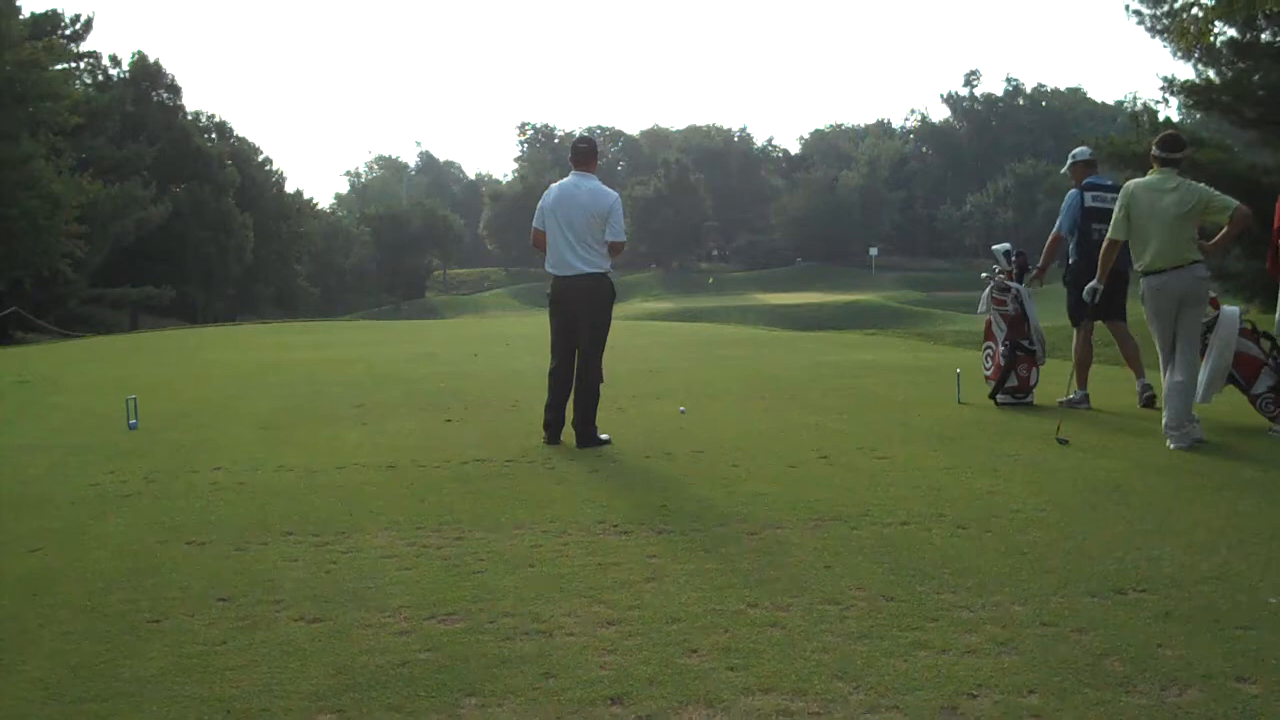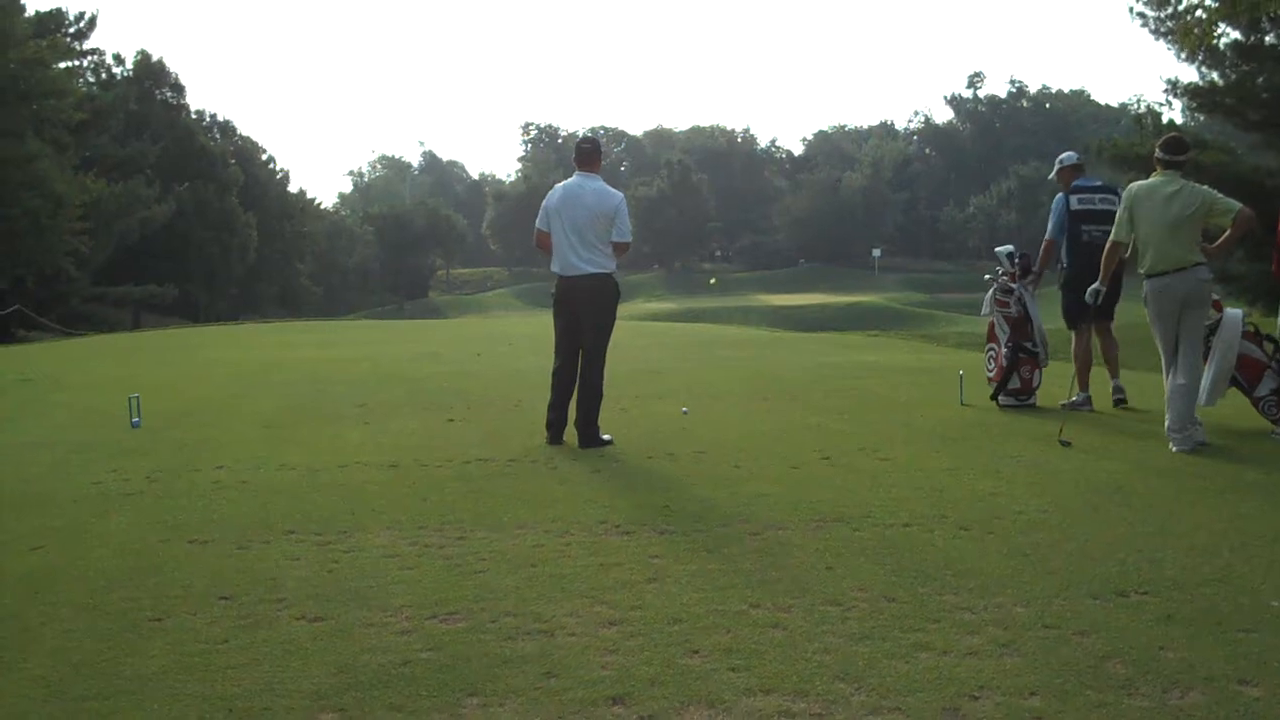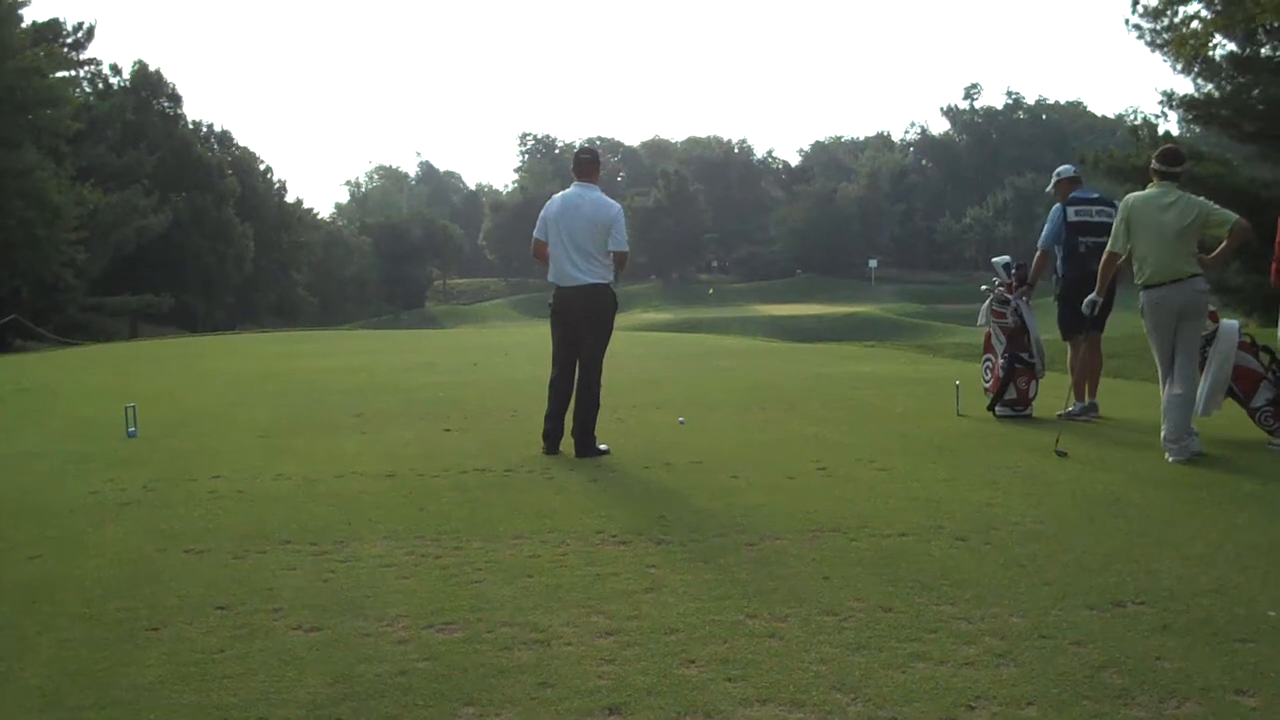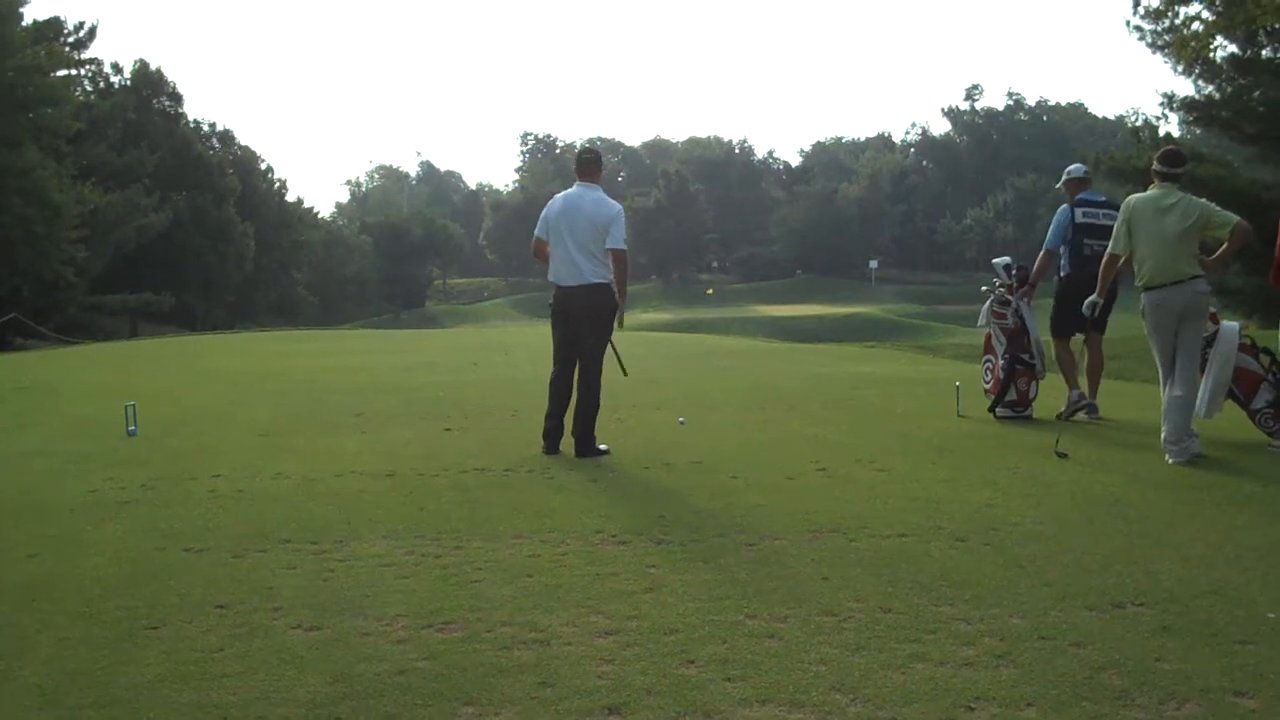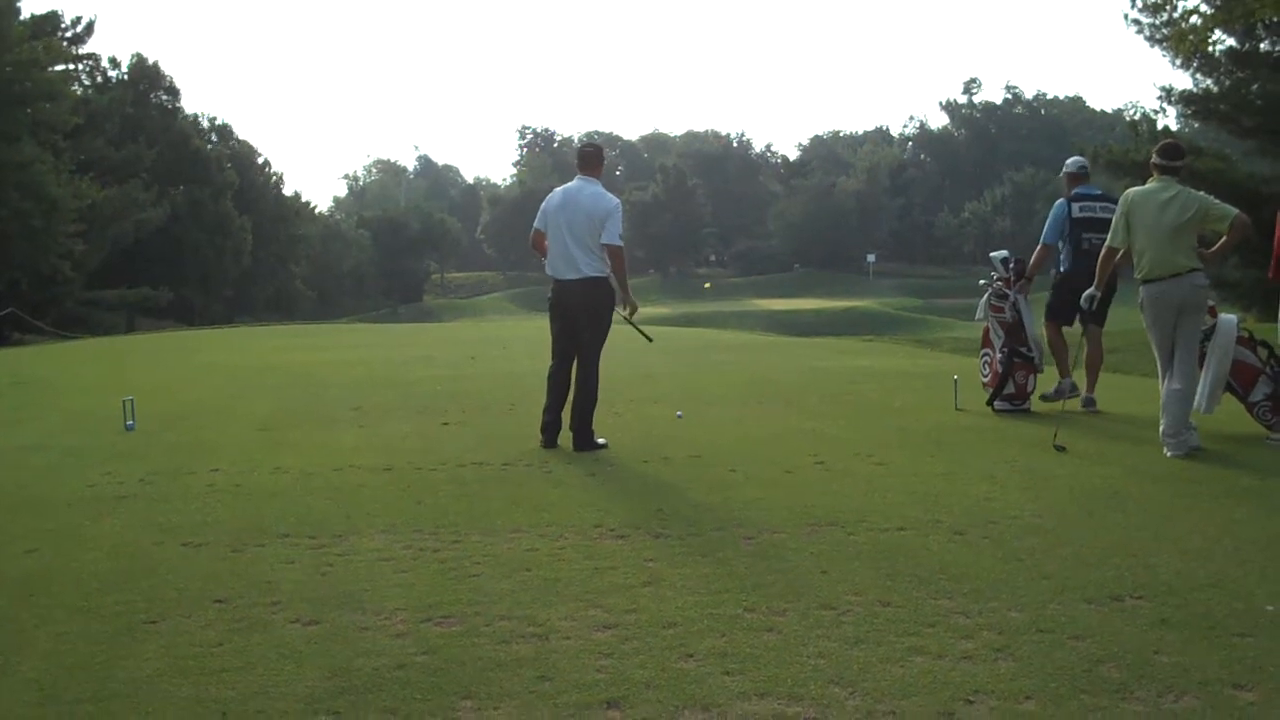
dt=0.3s
person 1, frame 1
left shoulder: (1131, 190)
right shoulder: (1195, 192)
left elbow: (1113, 241)
right elbow: (1242, 215)
left wrist: (1099, 281)
right wrist: (1212, 246)
left hip: (1155, 282)
right hip: (1192, 276)
left knee: (1169, 357)
right knee: (1187, 354)
left ankle: (1182, 423)
right ankle: (1177, 427)
person 1, frame 2
left shoulder: (1135, 192)
right shoulder: (1198, 194)
left elbow: (1116, 243)
right elbow: (1246, 217)
left wrist: (1101, 283)
right wrist: (1216, 250)
left hip: (1158, 284)
right hip: (1195, 278)
left knee: (1171, 359)
right knee: (1189, 357)
left ankle: (1184, 425)
right ankle: (1180, 429)
person 1, frame 3
left shoulder: (1131, 203)
right shoulder: (1195, 205)
left elbow: (1113, 254)
right elbow: (1242, 228)
left wrist: (1098, 294)
right wrist: (1213, 260)
left hip: (1155, 295)
right hip: (1192, 289)
left knee: (1168, 370)
right knee: (1186, 368)
left ankle: (1181, 436)
right ankle: (1177, 439)
person 1, frame 4
left shoulder: (1133, 204)
right shoulder: (1196, 207)
left elbow: (1114, 255)
right elbow: (1243, 230)
left wrist: (1099, 295)
right wrist: (1214, 262)
left hip: (1156, 296)
right hip: (1193, 290)
left knee: (1169, 372)
right knee: (1186, 370)
left ankle: (1181, 437)
right ankle: (1177, 441)
person 1, frame 5
left shoulder: (1131, 197)
right shoulder: (1195, 200)
left elbow: (1112, 248)
right elbow: (1243, 223)
left wrist: (1097, 288)
right wrist: (1213, 254)
left hip: (1154, 289)
right hip: (1192, 284)
left knee: (1167, 366)
right knee: (1185, 363)
left ankle: (1179, 431)
right ankle: (1175, 435)
person 2, frame 1
left shoulder: (551, 193)
right shoulder: (608, 197)
left elbow: (537, 240)
right elbow: (617, 246)
left hip: (561, 285)
right hip: (594, 285)
left knee: (560, 358)
right knee: (589, 360)
left ankle: (552, 429)
right ankle: (585, 432)
person 2, frame 2
left shoulder: (555, 194)
right shoulder: (614, 198)
left elbow: (541, 240)
right elbow: (622, 246)
left hip: (565, 285)
right hip: (599, 286)
left knee: (564, 358)
right knee: (592, 360)
left ankle: (555, 430)
right ankle: (587, 433)
person 2, frame 3
left shoulder: (554, 204)
right shoulder: (611, 208)
left elbow: (538, 250)
right elbow: (620, 257)
left hip: (563, 295)
right hip: (597, 296)
left knee: (561, 367)
right knee: (590, 370)
left ankle: (552, 439)
right ankle: (584, 442)
person 2, frame 4
left shoulder: (555, 203)
right shoulder: (611, 209)
left elbow: (538, 249)
right elbow: (618, 255)
right wrist: (622, 297)
left hip: (563, 295)
right hip: (597, 295)
left knee: (561, 367)
right knee: (590, 370)
left ankle: (552, 439)
right ankle: (584, 442)
person 2, frame 5
left shoulder: (555, 196)
right shoulder: (609, 203)
left elbow: (536, 242)
right elbow: (613, 251)
right wrist: (625, 291)
left hip: (561, 288)
right hip: (594, 289)
left knee: (560, 360)
right knee: (588, 363)
left ankle: (550, 432)
right ankle: (582, 436)
person 3, frame 1
left shoulder: (1077, 194)
right shoulder: (1122, 194)
left elbow: (1058, 236)
left wrist: (1041, 268)
left hip: (1085, 270)
right hip: (1117, 270)
left knee: (1082, 330)
right knee: (1120, 328)
left ankle: (1081, 393)
right ankle: (1143, 382)
person 3, frame 2
left shoulder: (1065, 198)
right shoulder: (1115, 195)
left elbow: (1051, 241)
left wrist: (1037, 274)
right wrist: (1118, 261)
left hip: (1079, 272)
right hip: (1111, 271)
left knee: (1081, 331)
right knee: (1104, 328)
left ankle: (1083, 395)
right ankle: (1116, 385)
person 3, frame 3
left shoulder: (1062, 209)
right shoulder: (1112, 207)
left elbow: (1044, 252)
left wrist: (1030, 284)
left hip: (1074, 282)
left knee: (1077, 343)
right knee: (1093, 341)
left ankle: (1080, 405)
right ankle: (1092, 401)
person 3, frame 4
left shoulder: (1069, 210)
right shoulder: (1116, 212)
left elbow: (1048, 252)
left wrist: (1031, 285)
left hip: (1074, 283)
right hip: (1105, 285)
left knee: (1060, 339)
right knee: (1094, 342)
left ankle: (1075, 392)
right ankle: (1092, 402)
person 3, frame 5
left shoulder: (1065, 204)
right shoulder: (1113, 205)
left elbow: (1046, 246)
left wrist: (1028, 279)
left hip: (1073, 276)
left knee: (1052, 324)
right knee: (1094, 334)
left ankle: (1066, 382)
right ankle: (1089, 395)
